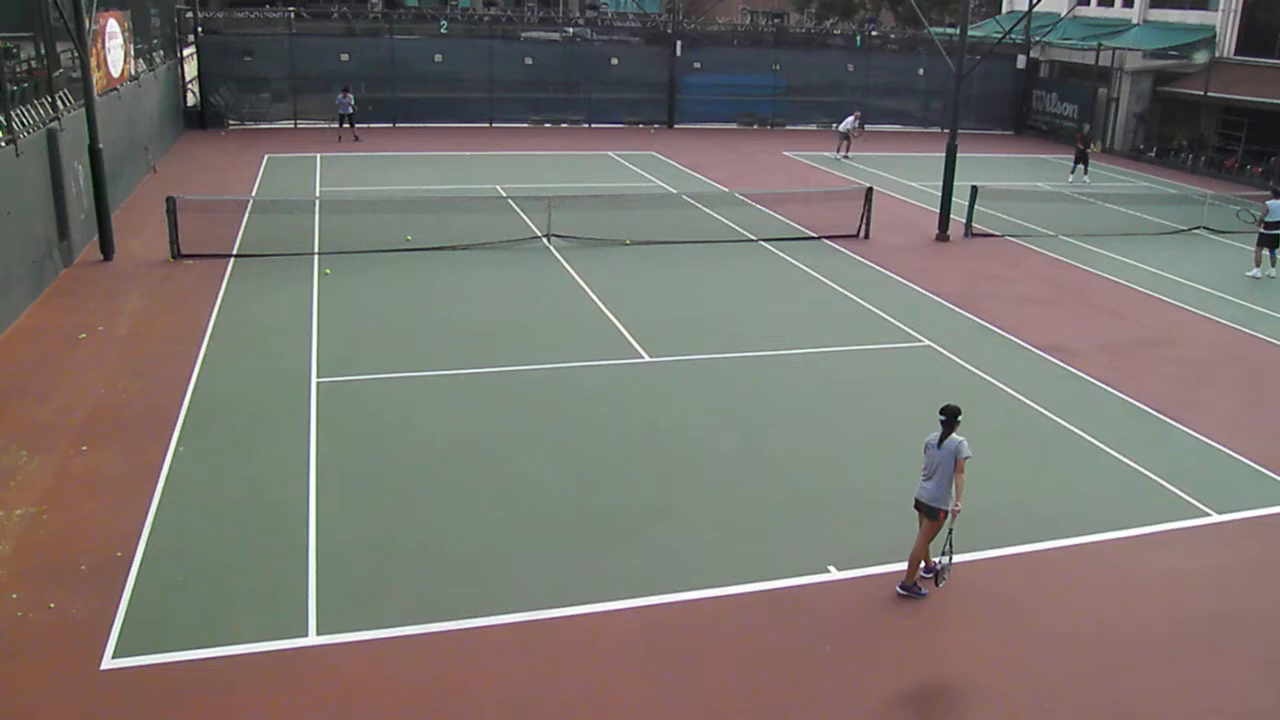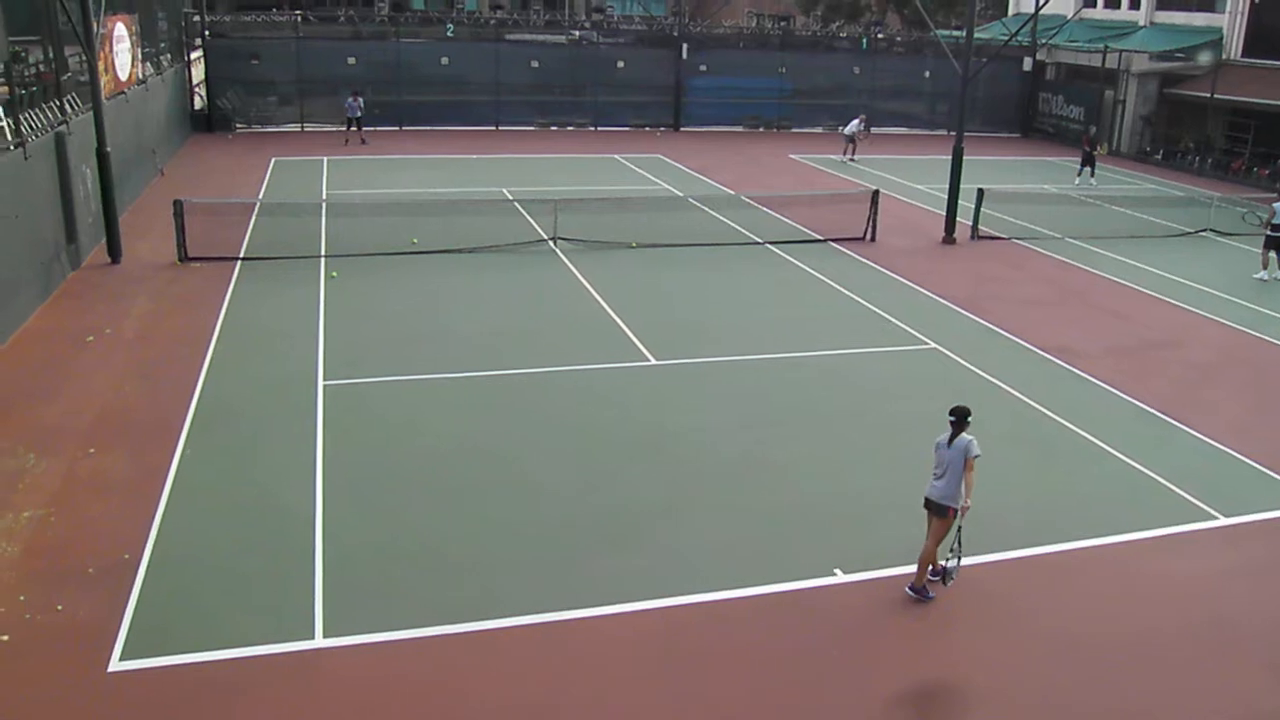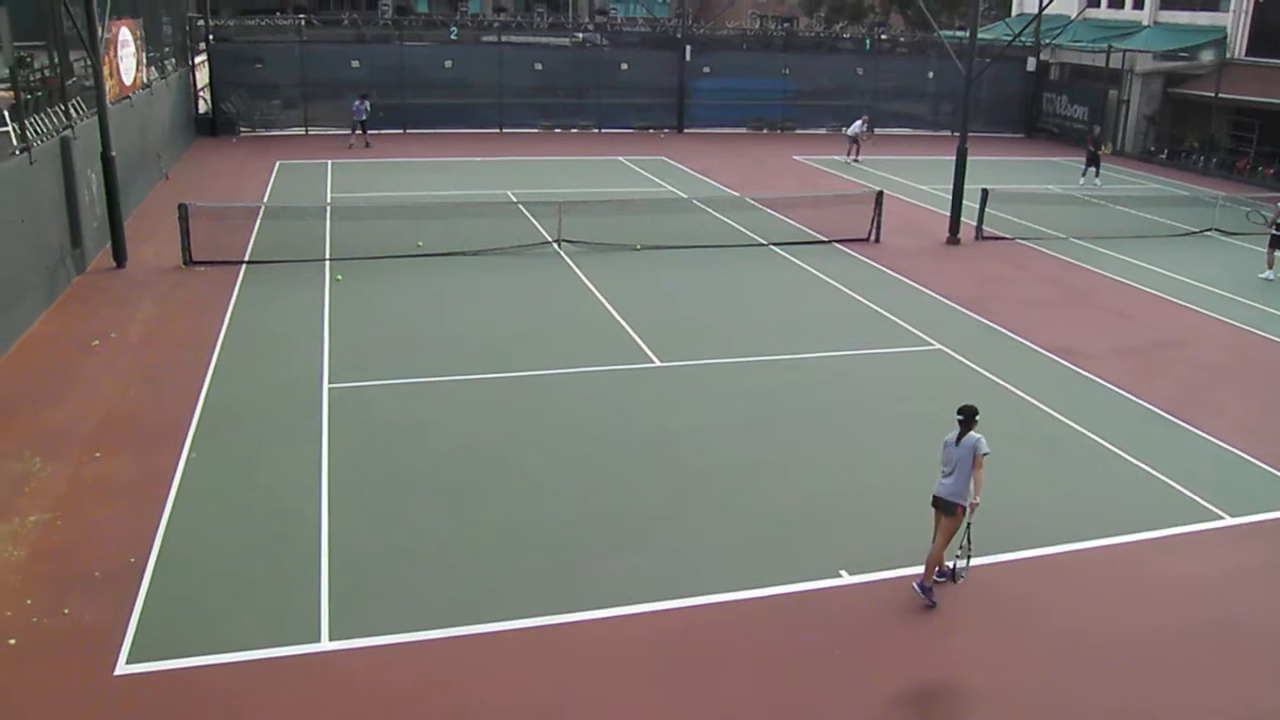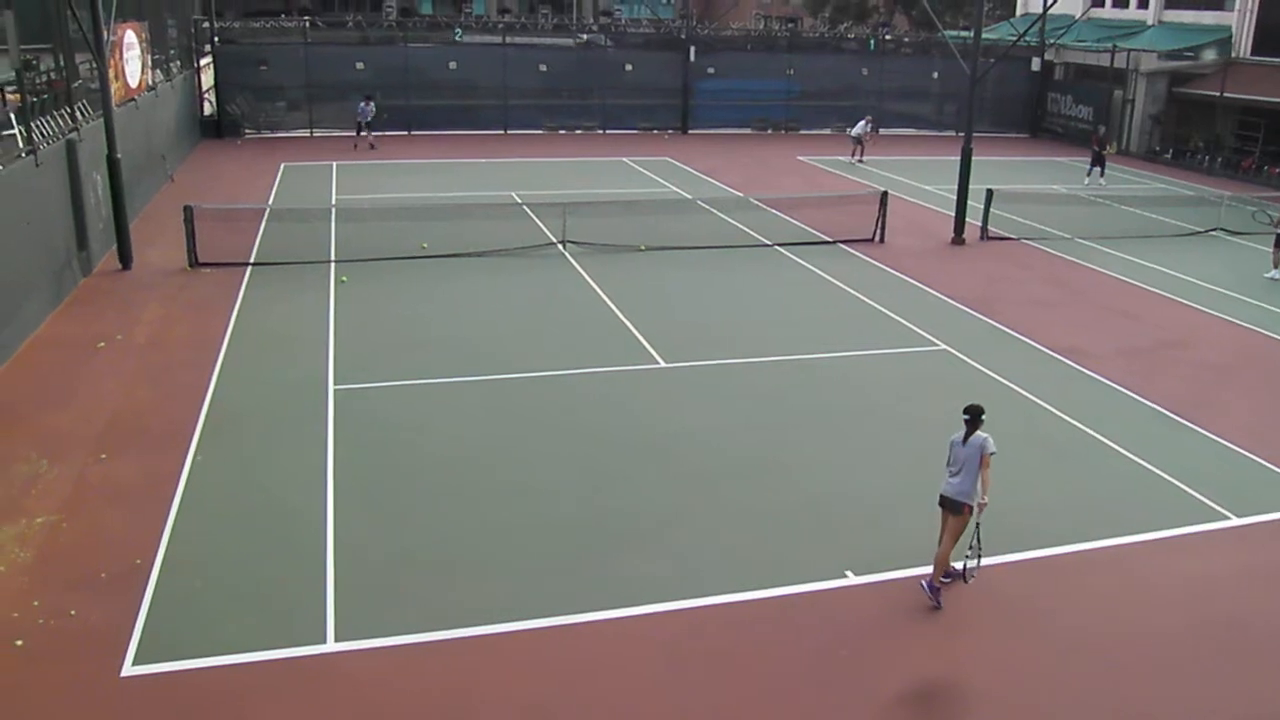
dt=0.2s
person 1, frame 1
left shoulder: (930, 439)
right shoulder: (959, 443)
right elbow: (959, 473)
right wrist: (958, 502)
left hip: (921, 495)
right hip: (939, 501)
left knee: (924, 536)
right knee: (923, 540)
left ankle: (929, 566)
right ankle: (907, 583)
person 1, frame 2
left shoulder: (940, 440)
right shoulder: (969, 442)
right elbow: (969, 472)
right wrist: (967, 499)
left hip: (931, 494)
right hip: (948, 500)
left knee: (932, 538)
right knee: (932, 541)
left ankle: (935, 569)
right ankle: (917, 584)
person 1, frame 3
left shoulder: (949, 438)
right shoulder: (977, 440)
right elbow: (978, 469)
right wrist: (976, 496)
left hip: (940, 492)
right hip: (957, 498)
left knee: (939, 537)
right knee: (941, 541)
left ankle: (941, 570)
right ankle: (925, 582)
person 1, frame 4
left shoulder: (955, 438)
right shoulder: (984, 440)
right elbow: (985, 468)
right wrist: (984, 495)
left hip: (947, 492)
right hip: (964, 497)
left knee: (945, 537)
right knee: (949, 540)
left ankle: (946, 570)
right ankle: (933, 582)
